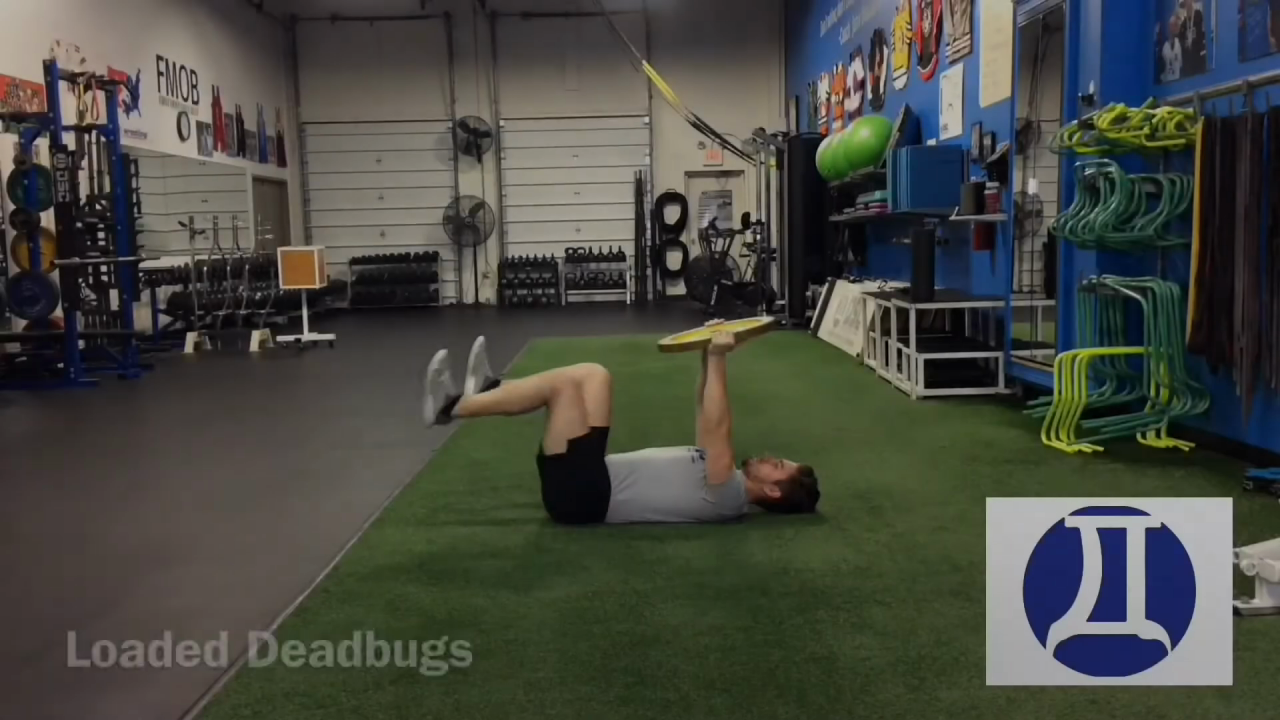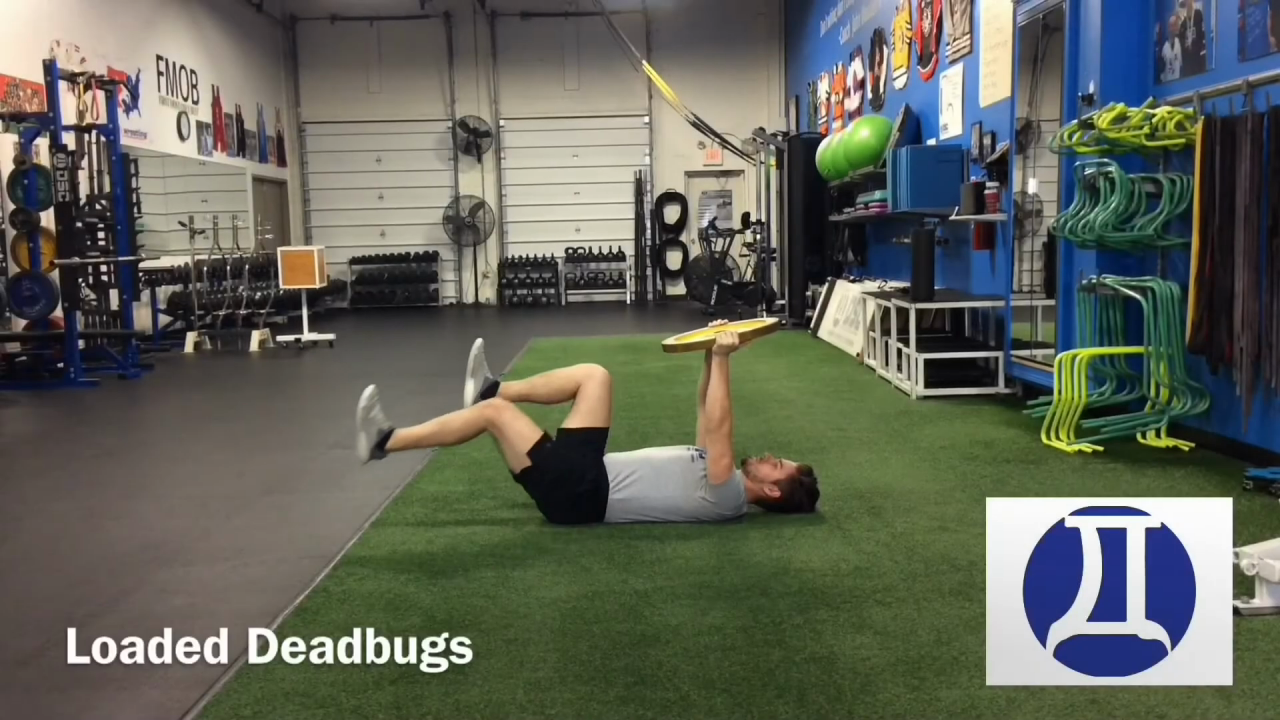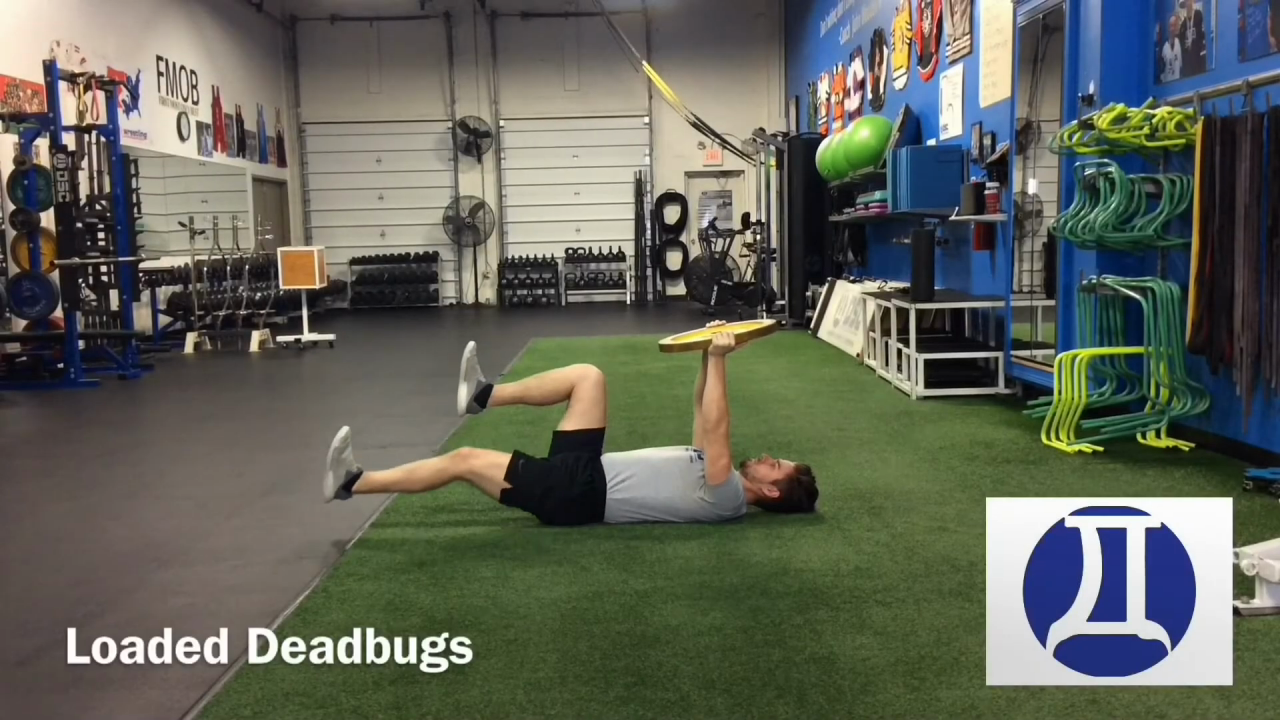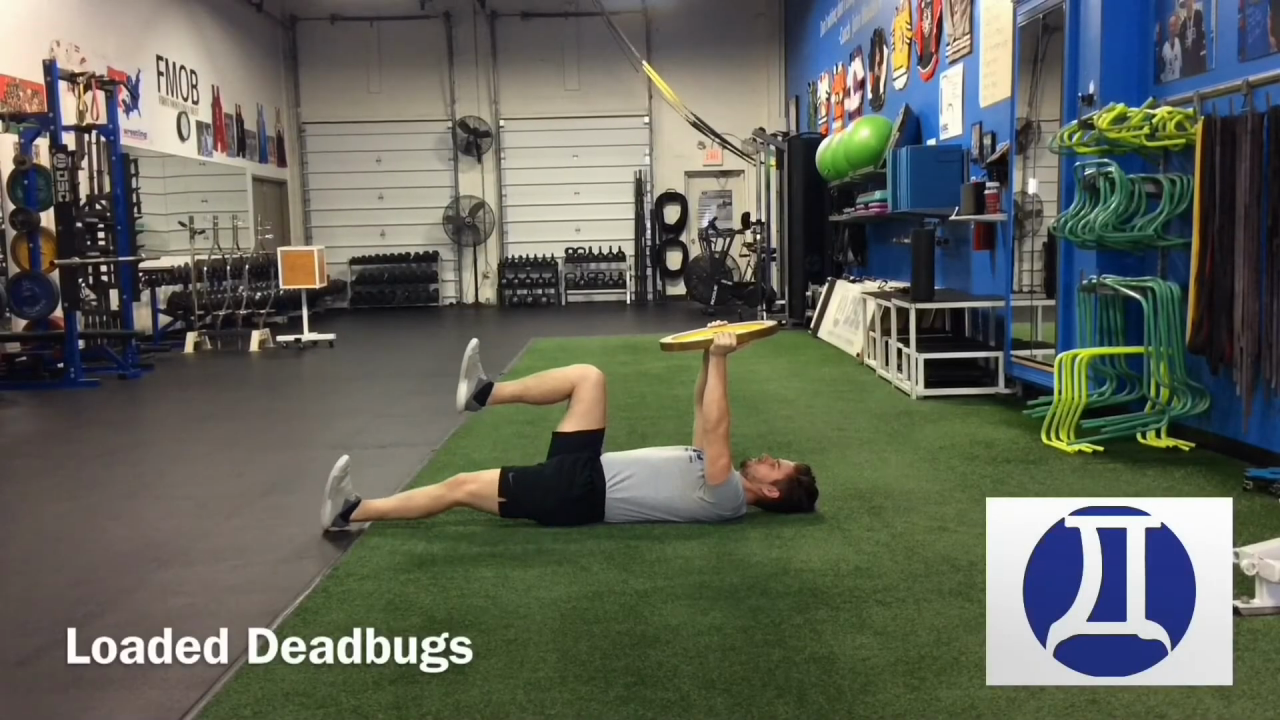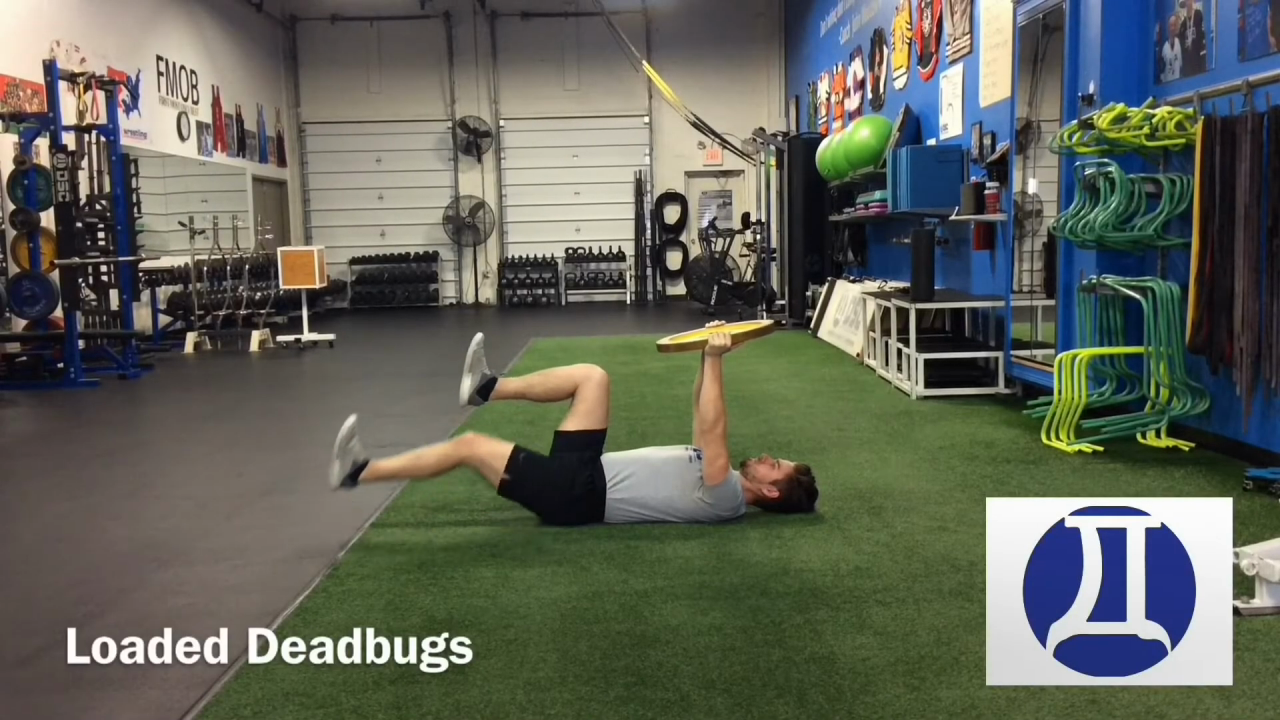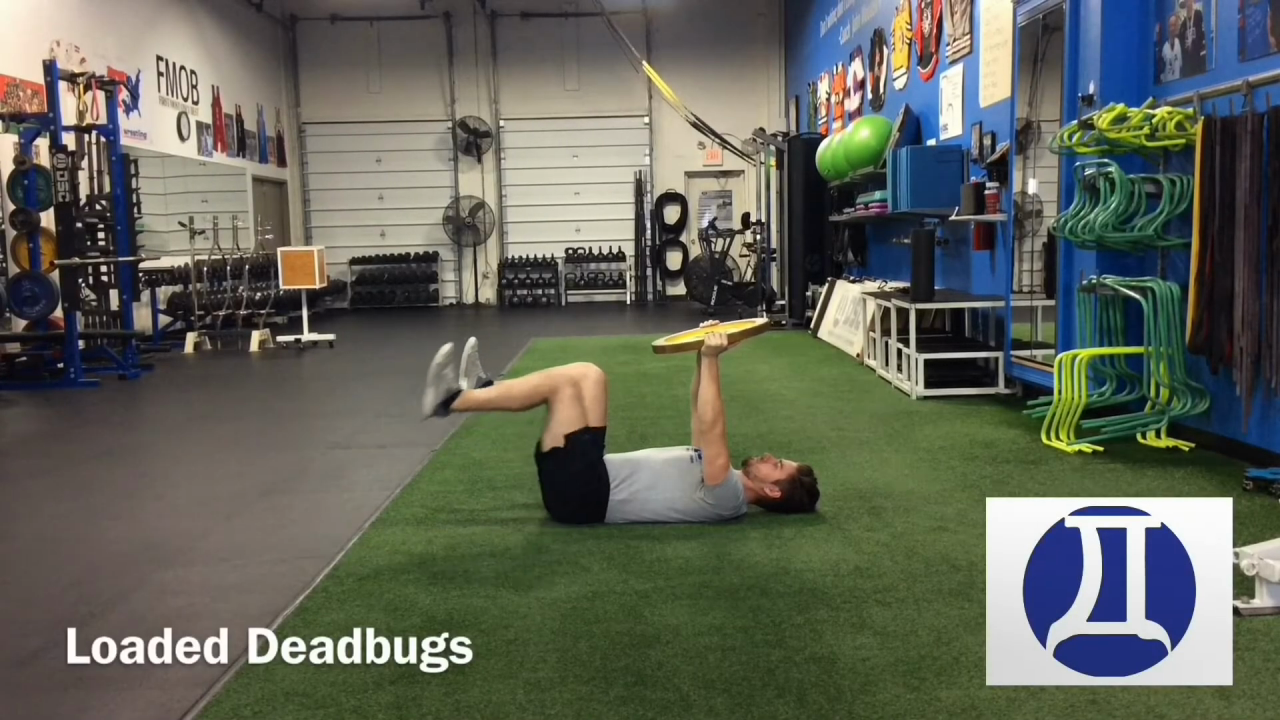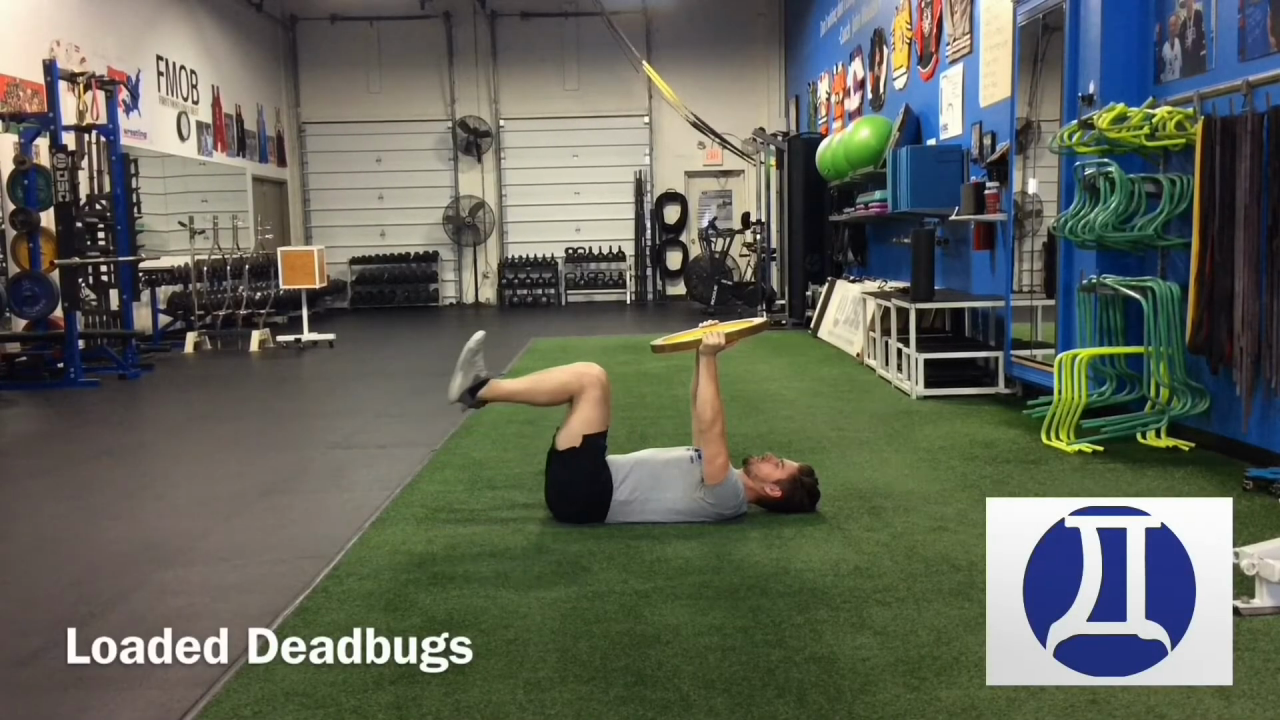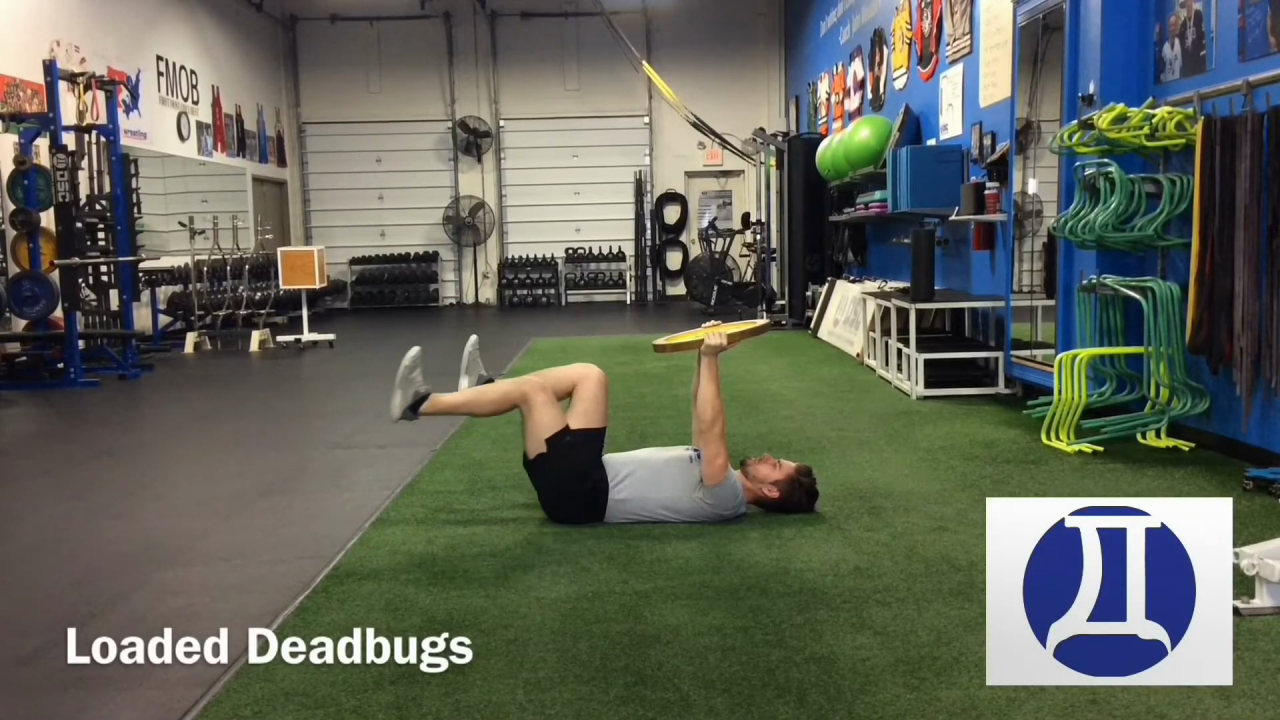
dt=0.5s
person 1, frame 1
left shoulder: (727, 497)
right shoulder: (724, 482)
left elbow: (716, 430)
right elbow: (707, 417)
left wrist: (716, 359)
right wrist: (708, 360)
left hip: (583, 495)
right hip: (596, 478)
left knee: (564, 383)
right knee: (593, 376)
left ankle: (452, 406)
right ankle: (489, 391)
person 1, frame 2
left shoulder: (727, 496)
right shoulder: (723, 476)
left elbow: (719, 428)
right elbow: (706, 414)
left wrist: (722, 360)
right wrist: (710, 357)
left hip: (579, 493)
right hip: (589, 471)
left knee: (494, 413)
right knee: (593, 374)
left ankle: (385, 440)
right ankle: (493, 389)
person 1, frame 3
left shoulder: (726, 496)
right shoulder: (723, 478)
left elbow: (715, 430)
right elbow: (703, 414)
left wrist: (718, 360)
right wrist: (708, 360)
left hip: (579, 495)
right hip: (586, 471)
left knee: (465, 460)
right knee: (588, 376)
left ankle: (354, 482)
right ankle: (486, 394)
person 1, frame 4
left shoulder: (726, 498)
right shoulder: (724, 479)
left elbow: (716, 430)
right elbow: (703, 413)
left wrist: (719, 360)
right wrist: (709, 359)
left hip: (580, 495)
right hip: (585, 471)
left knee: (463, 487)
right knee: (588, 376)
left ankle: (352, 511)
right ankle: (485, 393)
person 1, frame 5
left shoulder: (725, 496)
right shoulder: (725, 478)
left elbow: (712, 430)
right elbow: (703, 416)
left wrist: (714, 360)
right wrist: (709, 359)
left hip: (579, 494)
right hip: (586, 471)
left knee: (471, 446)
right knee: (592, 376)
left ankle: (362, 472)
right ankle: (489, 388)
person 1, frame 6
left shoulder: (726, 497)
right shoulder: (725, 480)
left elbow: (711, 432)
right elbow: (704, 425)
left wrist: (711, 361)
right wrist: (702, 357)
left hip: (583, 496)
right hip: (592, 477)
left knee: (564, 382)
right knee: (588, 375)
left ankle: (452, 400)
right ankle: (482, 390)
person 1, frame 7
left shoulder: (726, 496)
right shoulder: (728, 480)
left elbow: (709, 430)
right elbow: (706, 428)
left wrist: (708, 359)
right wrist: (704, 357)
left hip: (582, 495)
right hip: (593, 481)
left knee: (588, 382)
right knee: (590, 374)
left ankle: (480, 388)
right ankle: (488, 389)
person 1, frame 8
left shoulder: (725, 497)
right shoulder: (724, 480)
left elbow: (711, 431)
right elbow: (704, 423)
left wrist: (710, 360)
right wrist: (703, 358)
left hip: (579, 494)
right hip: (590, 474)
left knee: (532, 390)
right knee: (589, 375)
left ankle: (420, 403)
right ankle: (486, 389)
